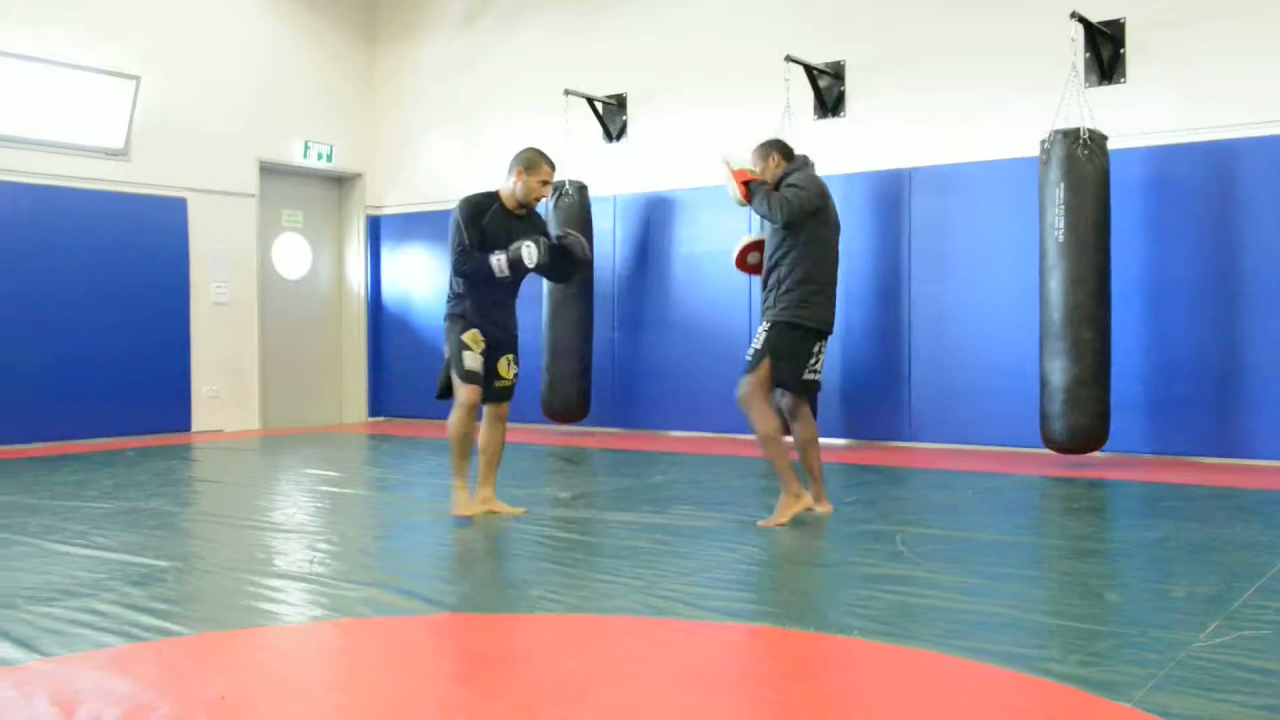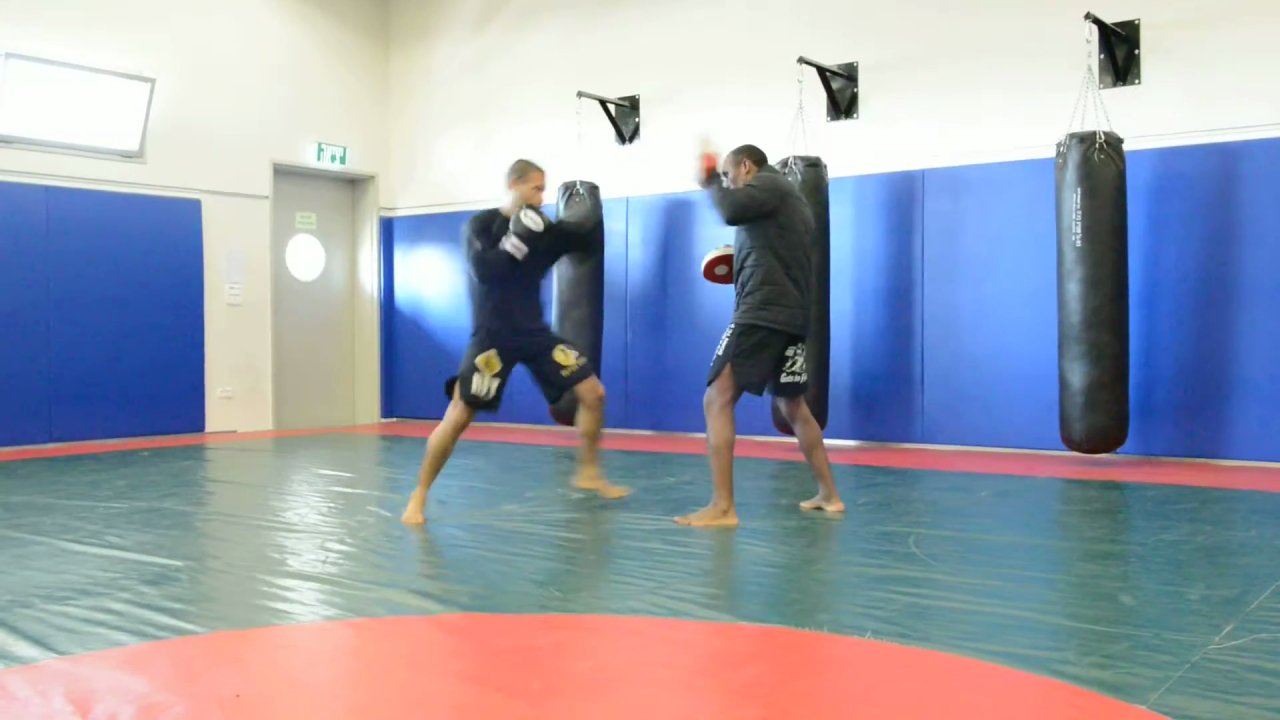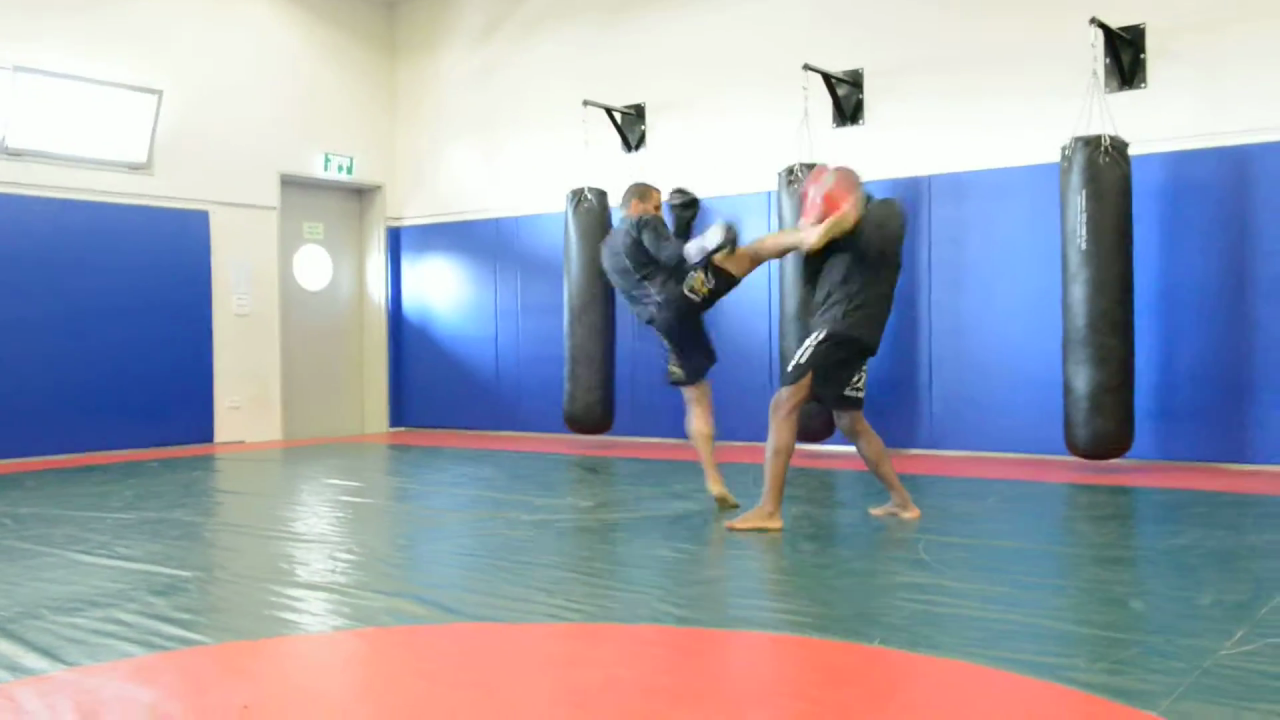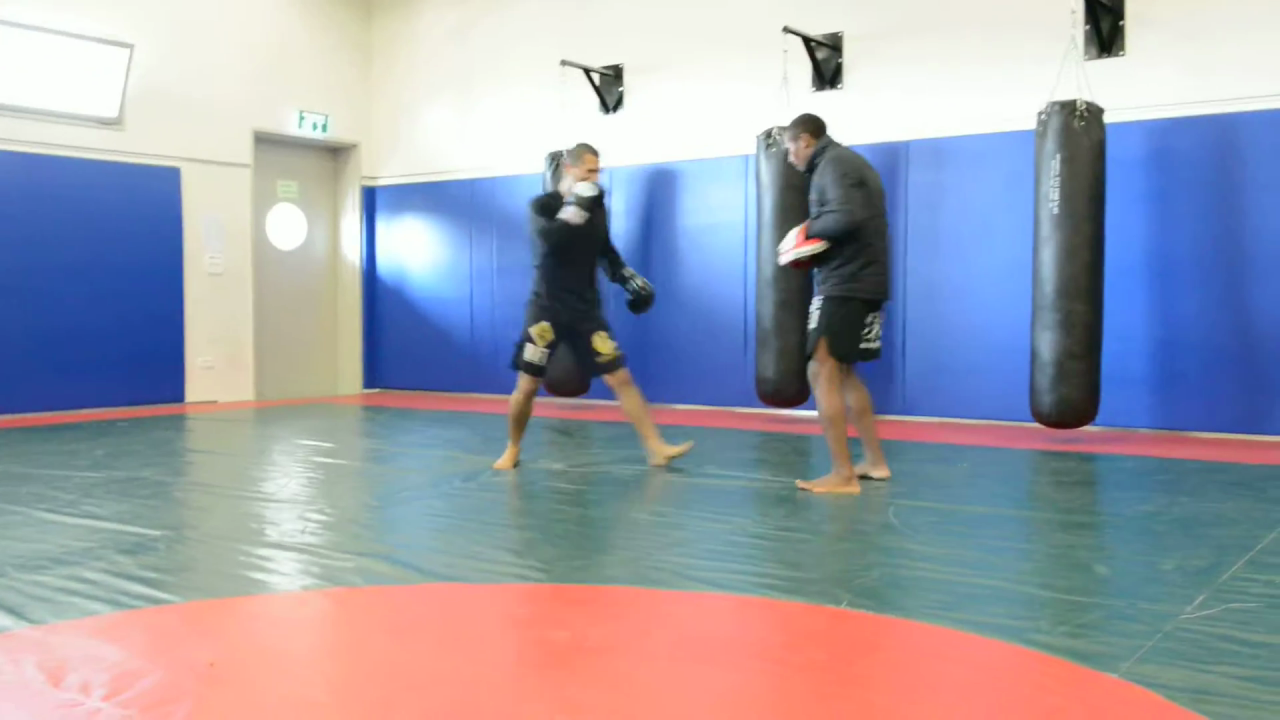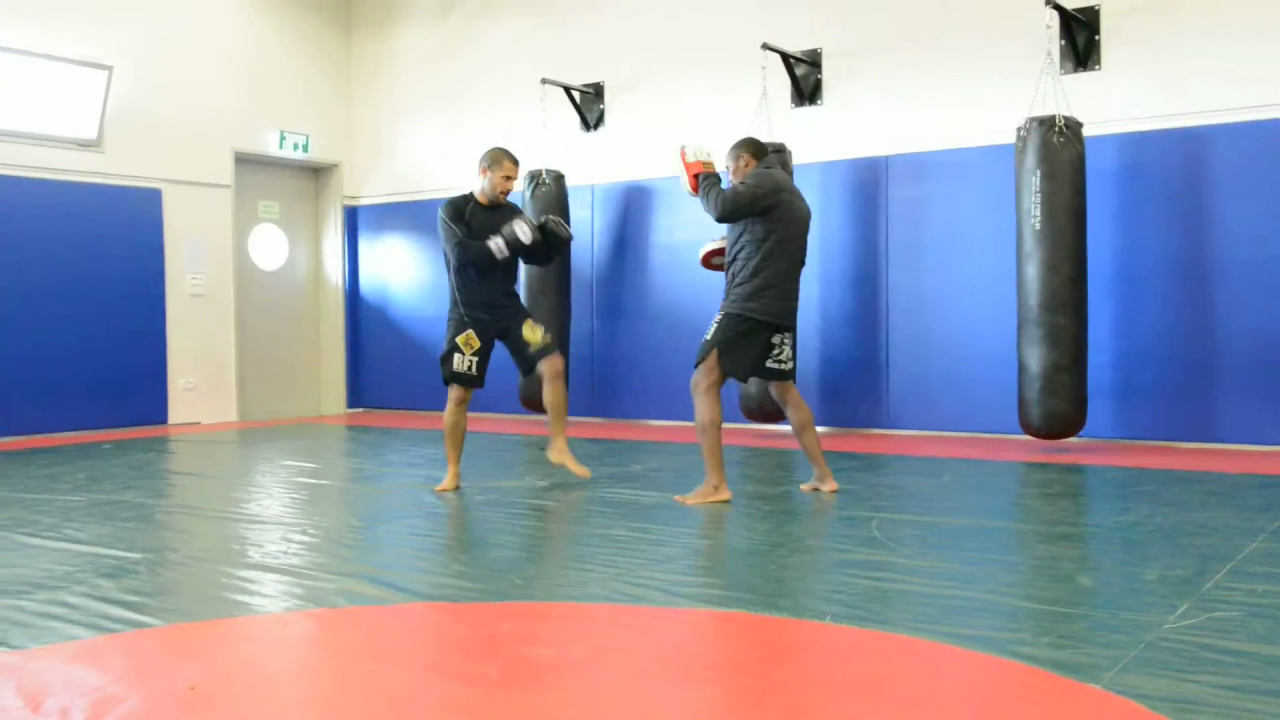
dt=0.7s
person 1, frame 1
left shoulder: (803, 181)
right shoulder: (801, 188)
left elbow: (782, 212)
left wrist: (753, 188)
right wrist: (768, 259)
left hip: (794, 311)
right hip: (810, 312)
left knee: (751, 393)
right knee: (795, 403)
left ankle: (792, 490)
right ankle: (817, 494)
person 1, frame 2
left shoulder: (770, 185)
right shoulder: (789, 198)
left elbow: (730, 210)
left wrist: (712, 179)
right wrist: (740, 264)
left hip: (760, 315)
right hip: (791, 317)
left knee: (717, 400)
right knee: (793, 404)
left ankle: (722, 507)
right ankle: (829, 493)
person 1, frame 3
left shoulder: (885, 211)
right shoulder: (844, 232)
left elbow: (883, 244)
right elbow: (818, 285)
left wrist: (850, 218)
right wrist: (810, 247)
left hip: (844, 328)
right hip: (842, 327)
left knee: (784, 404)
right knee: (850, 420)
left ankle: (769, 508)
right ankle: (901, 500)
person 1, frame 4
left shoulder: (833, 164)
right shoulder: (852, 164)
left elbow: (852, 216)
left wrist: (810, 230)
left hip: (842, 285)
right hip: (867, 283)
left knee: (821, 371)
right knee: (845, 372)
left ankle: (842, 474)
right ankle: (875, 460)
person 1, frame 5
left shoulder: (765, 181)
right shoulder: (793, 195)
left elbow: (722, 208)
left wrist: (703, 178)
left hip: (748, 305)
right hip: (782, 307)
left knee: (704, 383)
right knee: (784, 389)
left ankle: (715, 484)
right ankle: (823, 475)
person 2, frame 1
left shoulder: (533, 222)
right shoulder: (472, 209)
left elbow: (555, 273)
right elbow: (460, 266)
left wrist: (572, 255)
right wrist: (510, 260)
left hip: (504, 324)
right hip: (467, 318)
left knee: (497, 410)
right knee: (468, 397)
left ankle: (486, 493)
right ankle: (460, 484)
person 2, frame 2
left shoulder: (538, 226)
right shoulder: (481, 225)
left elbow: (576, 244)
right elbow: (485, 270)
right wrist: (518, 236)
left hip: (534, 332)
right hip: (492, 336)
left knee: (594, 394)
right knee: (457, 416)
left ankle: (589, 474)
right ankle: (419, 497)
person 2, frame 3
left shoulder: (610, 250)
right shoulder: (641, 225)
right elbow: (679, 256)
left wrist: (682, 217)
right wrist: (710, 242)
left hip: (665, 317)
right hip: (679, 293)
left knee: (697, 404)
right knee: (748, 253)
left ankle: (715, 482)
right ankle: (810, 236)
person 2, frame 4
left shoulder: (597, 207)
right shoulder: (543, 205)
right elbow: (551, 241)
left wrist: (630, 277)
right wrist: (575, 205)
left hip: (586, 309)
right hip: (548, 309)
left knee: (620, 378)
right knee: (528, 384)
left ankle: (656, 447)
right ankle: (512, 450)
person 2, frame 5
left shoulder: (512, 213)
right shoulder: (453, 210)
left elbow: (536, 257)
right elbow: (462, 256)
left wrist: (553, 239)
right wrist: (506, 241)
left hip: (509, 309)
right hip: (469, 316)
left knee: (553, 368)
right knee: (458, 395)
left ankle: (559, 449)
right ankle: (452, 473)
